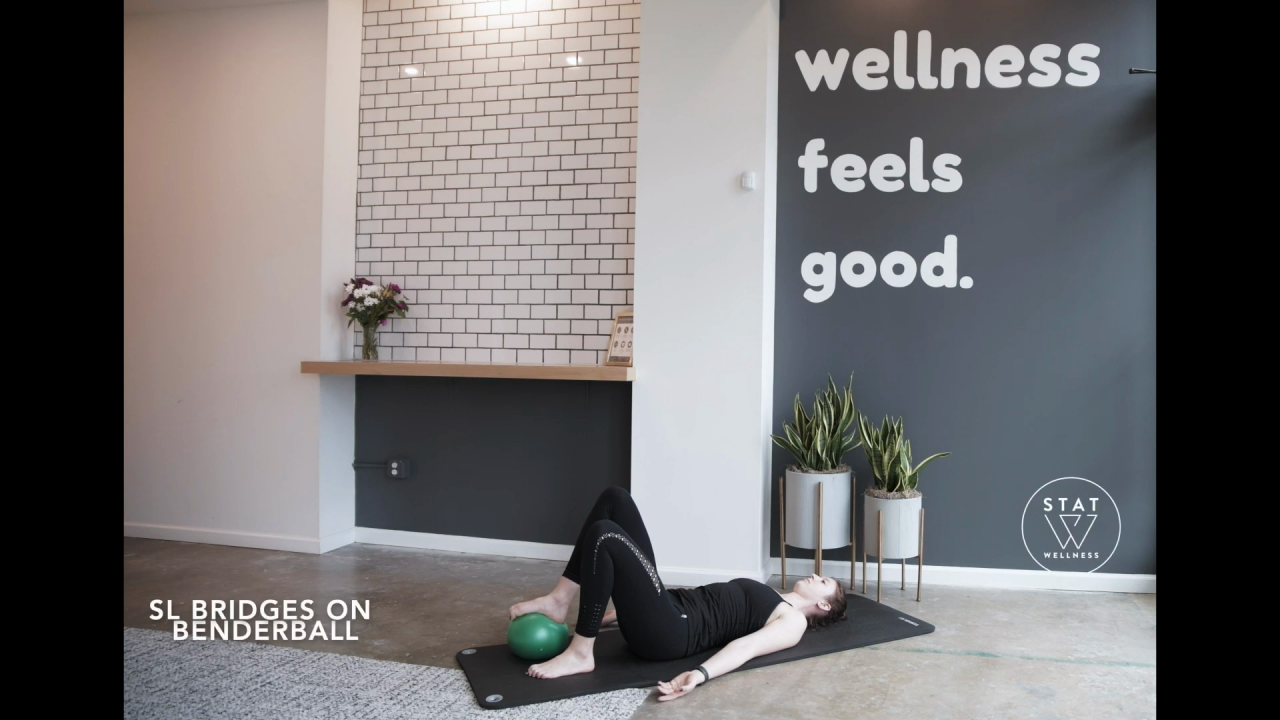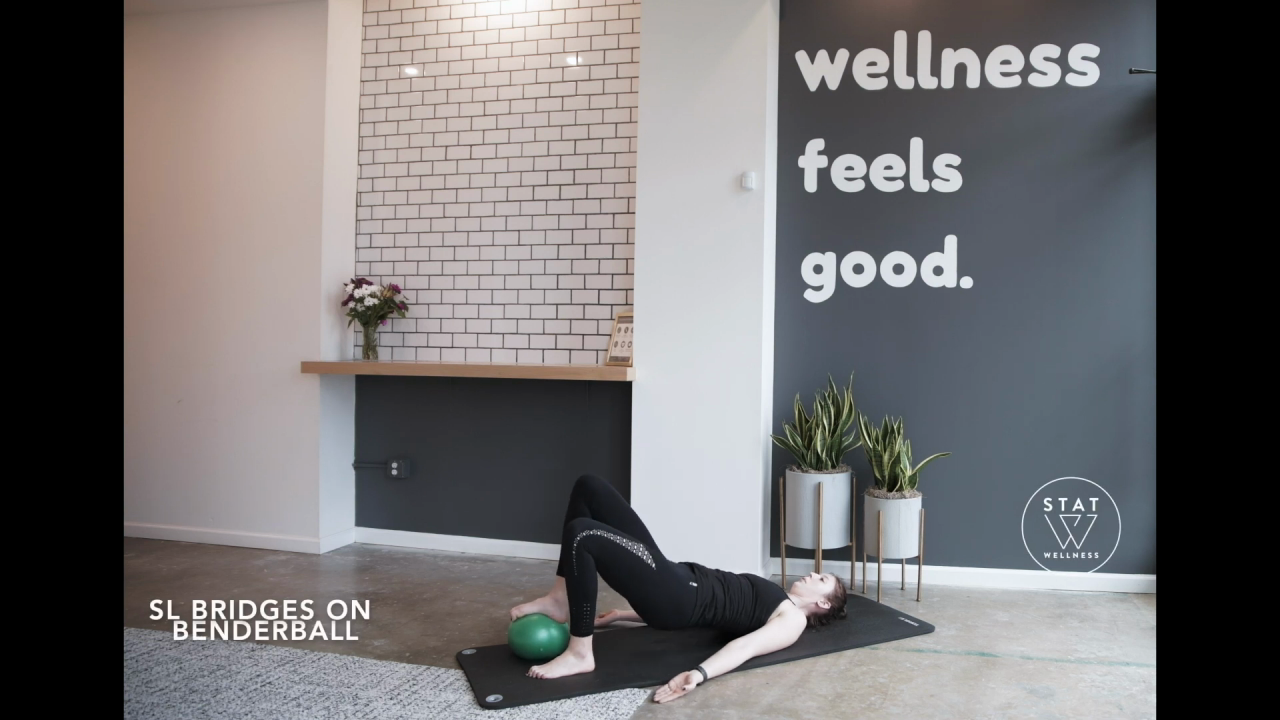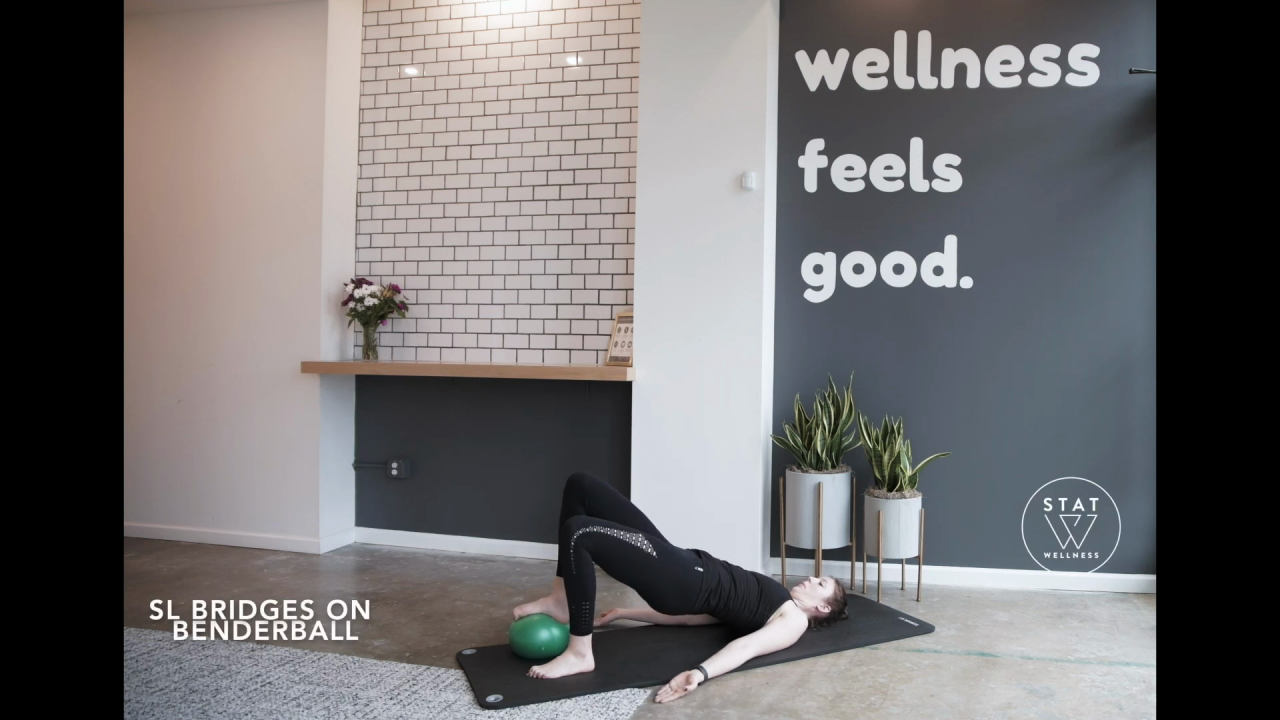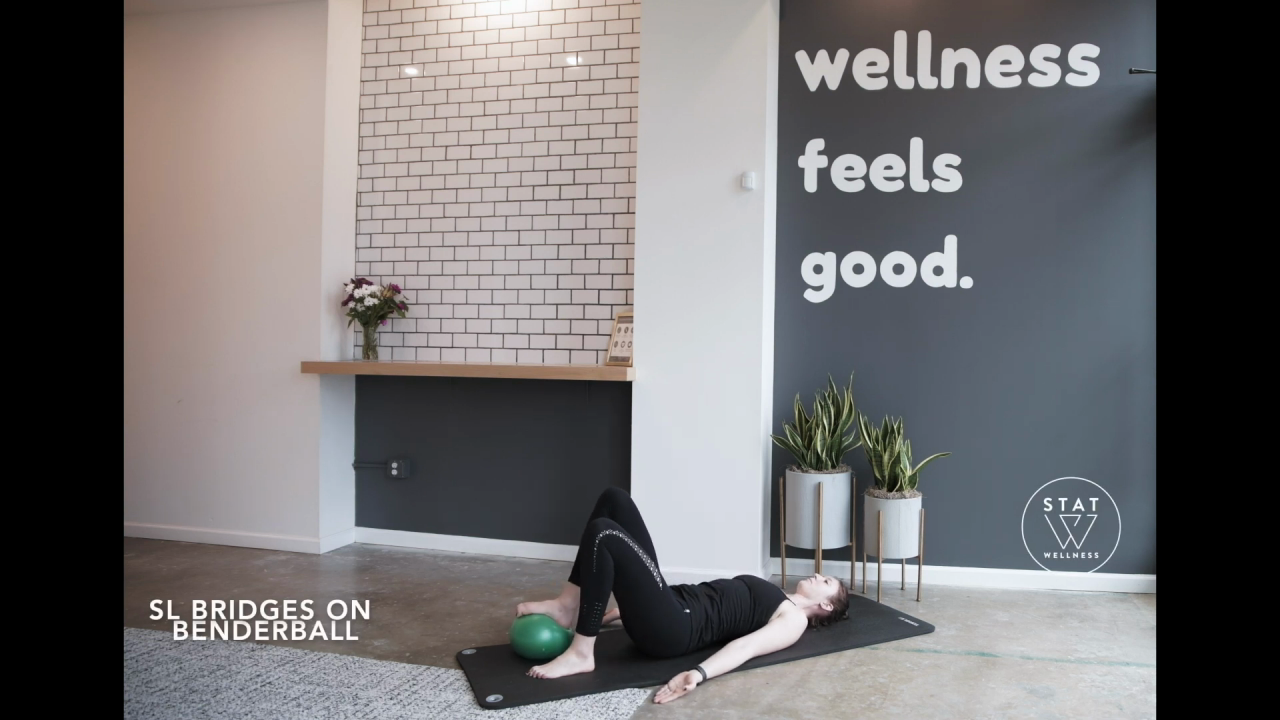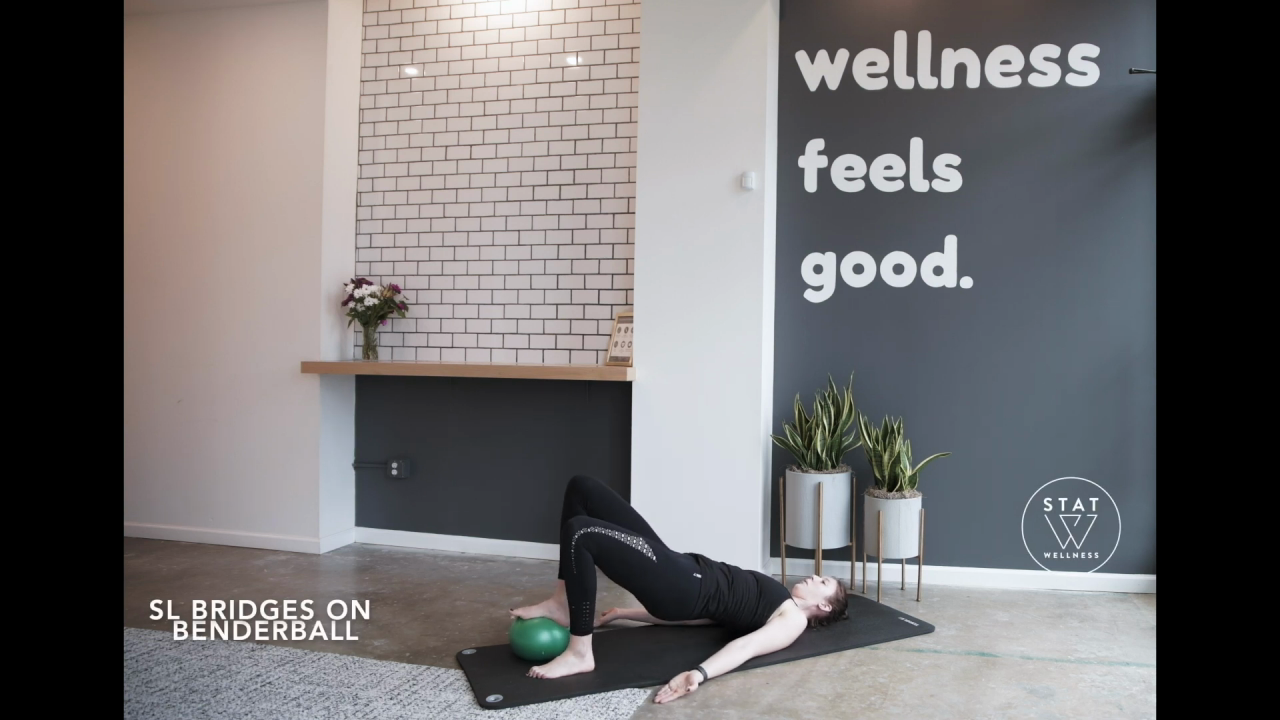
dt=1s
person 1, frame 1
left shoulder: (792, 621)
right shoulder: (768, 602)
left elbow: (746, 647)
left wrist: (699, 675)
right wrist: (620, 611)
left hip: (668, 632)
right hip: (667, 610)
left knee: (603, 535)
right knee: (615, 499)
left ankle: (579, 656)
right ankle: (558, 601)
person 1, frame 2
left shoulder: (793, 620)
right shoulder: (770, 602)
left elbow: (746, 647)
left wrist: (698, 674)
right wrist: (623, 613)
left hip: (677, 595)
right hip: (672, 580)
left knee: (581, 534)
right knee: (589, 487)
left ankle: (580, 655)
right ankle: (560, 600)
person 1, frame 3
left shoulder: (794, 620)
right shoulder: (773, 603)
left elbow: (747, 647)
left wrist: (699, 674)
right wrist: (620, 614)
left hip: (684, 580)
right hip: (680, 567)
left knee: (577, 533)
right knee: (580, 485)
left ankle: (580, 654)
right ankle: (561, 600)
person 1, frame 4
left shoulder: (793, 619)
right shoulder: (772, 602)
left elbow: (746, 647)
left wrist: (697, 674)
right wrist: (622, 609)
left hip: (671, 628)
right hip: (672, 602)
left knee: (602, 533)
right knee: (615, 499)
left ankle: (580, 655)
right ankle: (568, 606)
person 1, frame 5
left shoulder: (793, 619)
right shoulder: (772, 603)
left elbow: (746, 646)
left wrist: (698, 674)
right wrist: (618, 614)
left hip: (683, 586)
right hip: (675, 570)
left knee: (579, 533)
right knee: (581, 487)
left ankle: (580, 654)
right ankle: (562, 603)
